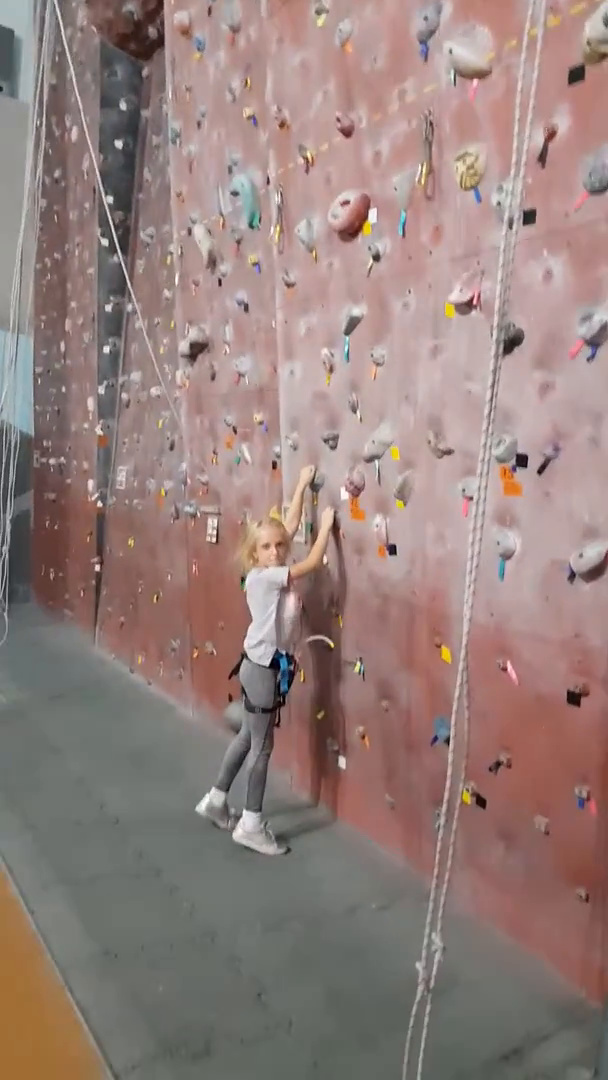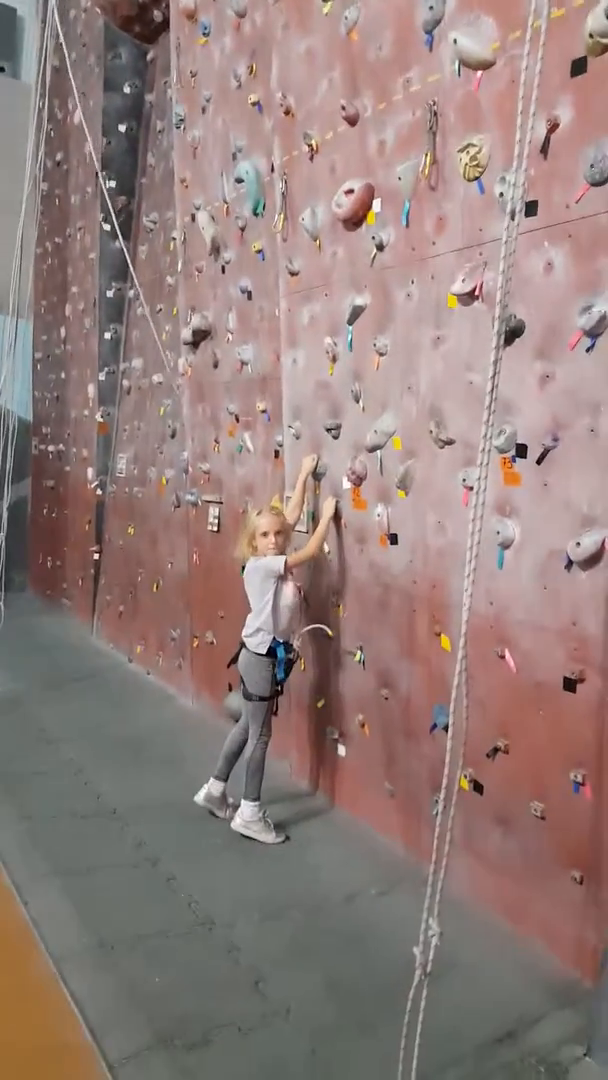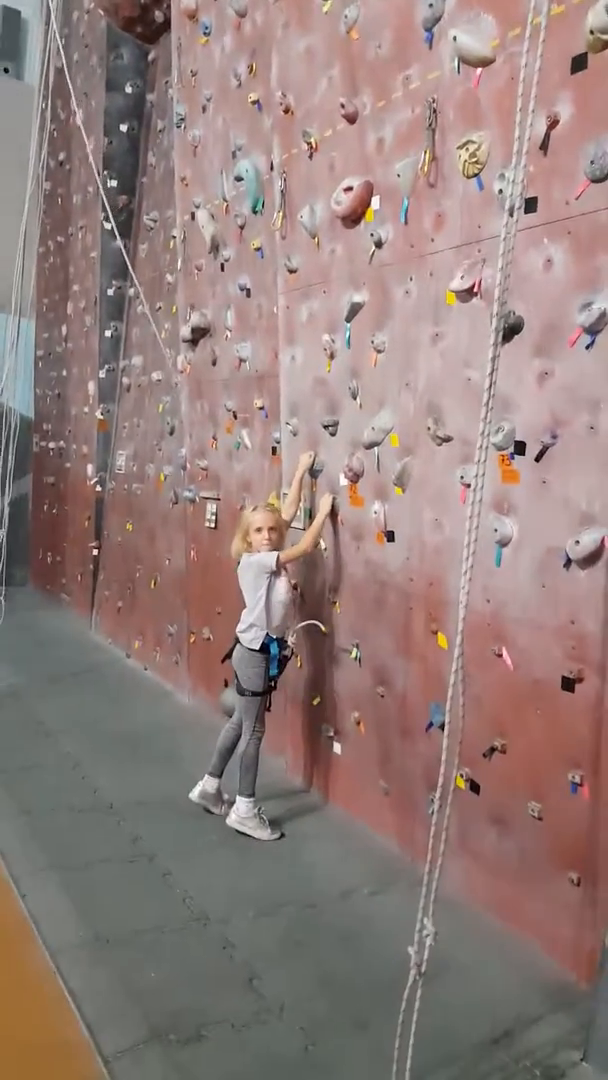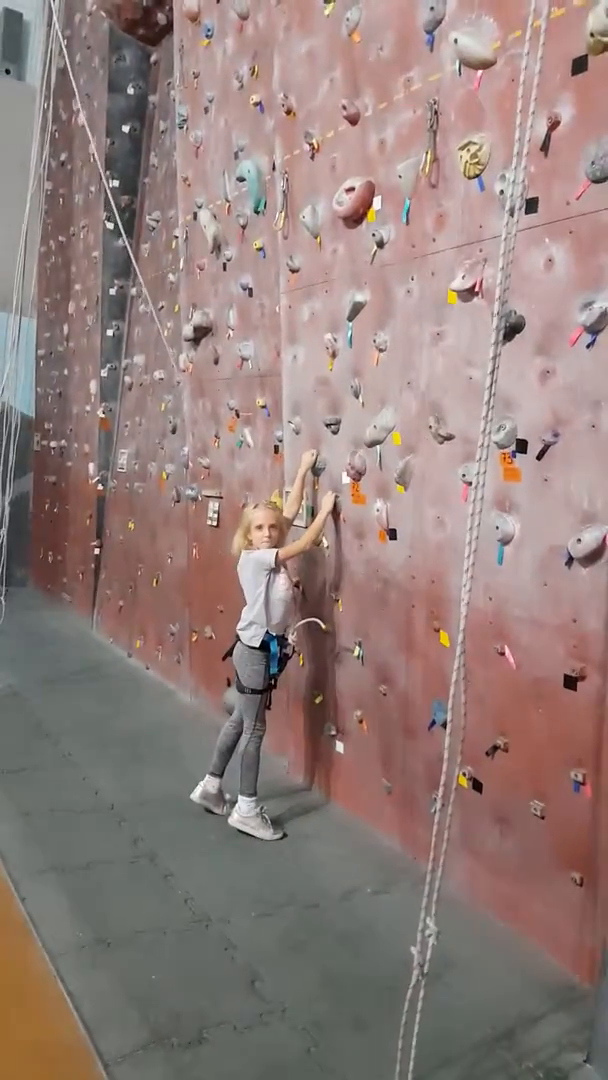
dt=0.1s
person 1, frame 1
left shoulder: (276, 572)
right shoulder: (260, 578)
left elbow: (290, 525)
right elbow: (312, 563)
left wrist: (302, 486)
right wrist: (326, 526)
left hip: (269, 666)
right hip: (262, 667)
left knee: (248, 736)
right knee: (262, 746)
left ankle: (216, 800)
right ankle: (251, 825)
person 1, frame 2
left shoulder: (275, 562)
right shoulder: (259, 566)
left elbow: (291, 515)
right elbow: (311, 551)
left wrist: (304, 476)
right wrist: (327, 515)
left hip: (269, 654)
right hip: (260, 656)
left knee: (248, 726)
right knee: (260, 735)
left ankle: (215, 789)
right ankle: (250, 814)
person 1, frame 3
left shoulder: (271, 558)
right shoulder: (252, 562)
left elbow: (288, 512)
right elbow: (305, 547)
left wrist: (301, 472)
right wrist: (323, 512)
left hip: (265, 650)
right hip: (254, 651)
left knee: (240, 722)
right knee: (253, 731)
left ankle: (209, 787)
right ankle: (244, 811)
person 1, frame 4
left shoulder: (272, 556)
right shoulder: (252, 559)
left elbow: (290, 510)
right elbow: (304, 544)
left wrist: (304, 471)
right wrist: (325, 510)
left hip: (267, 648)
right hip: (254, 649)
left knee: (240, 720)
right knee: (254, 729)
left ankle: (210, 787)
right ankle: (247, 810)
